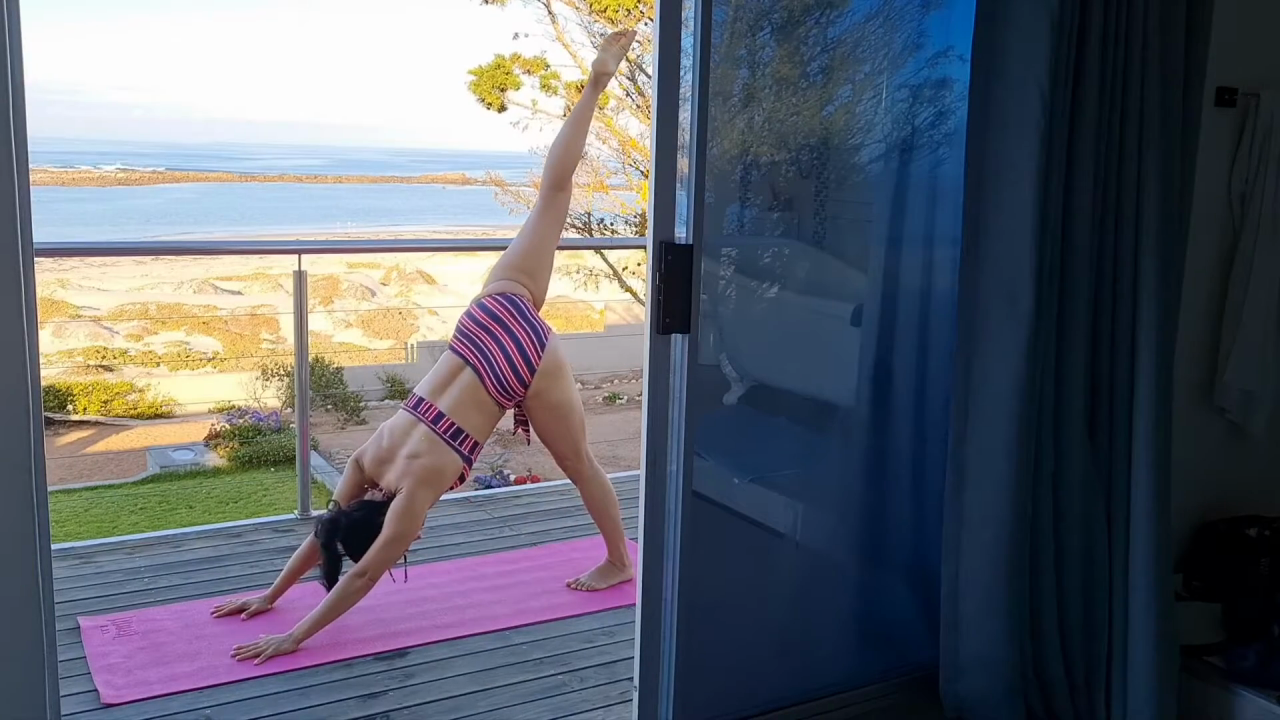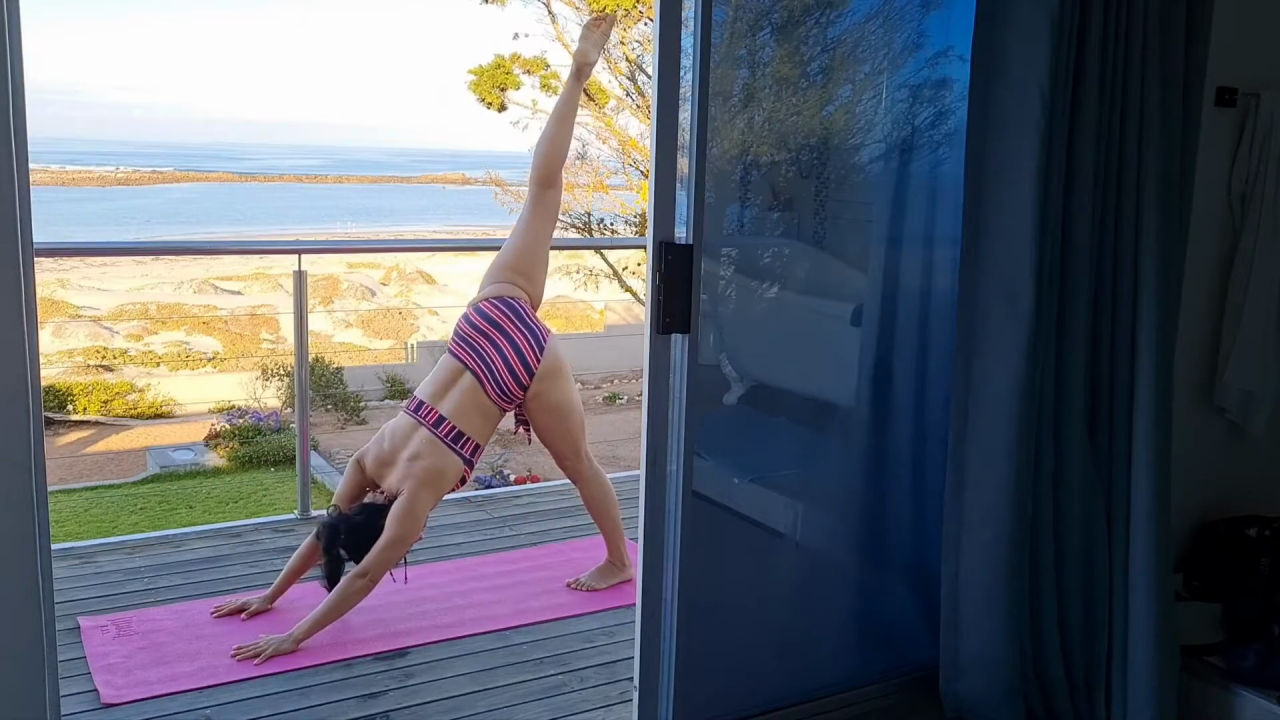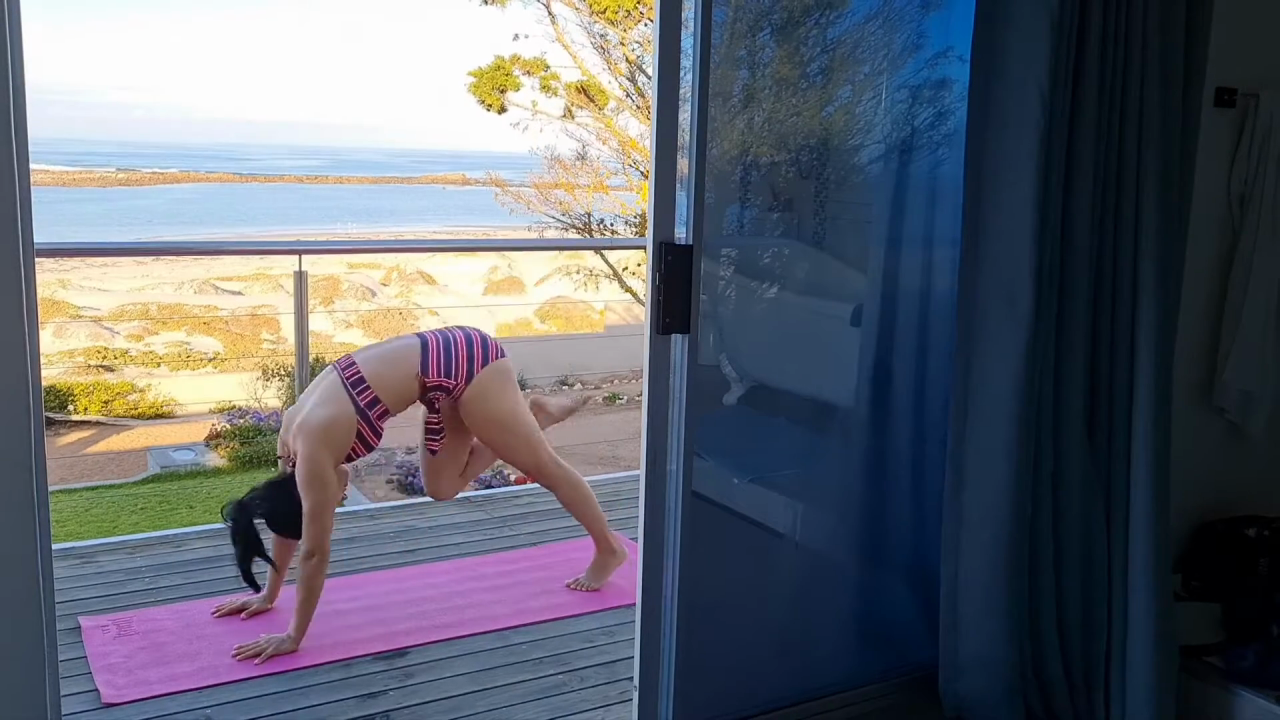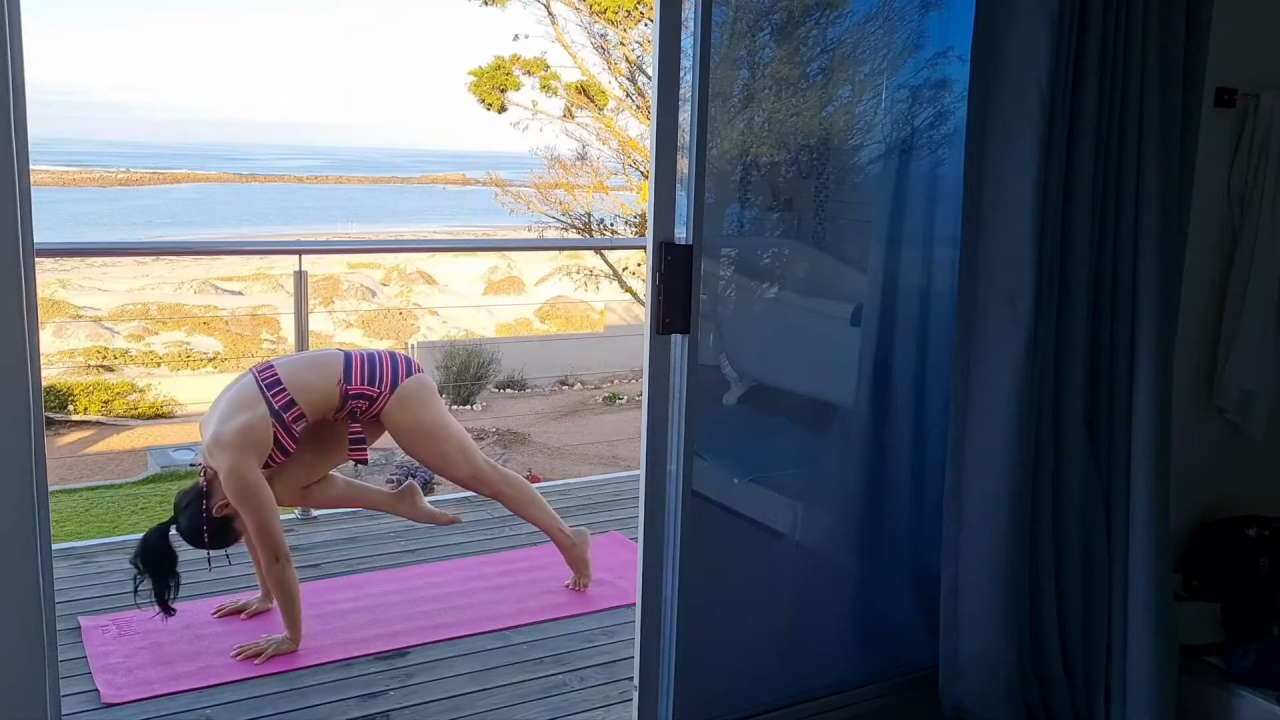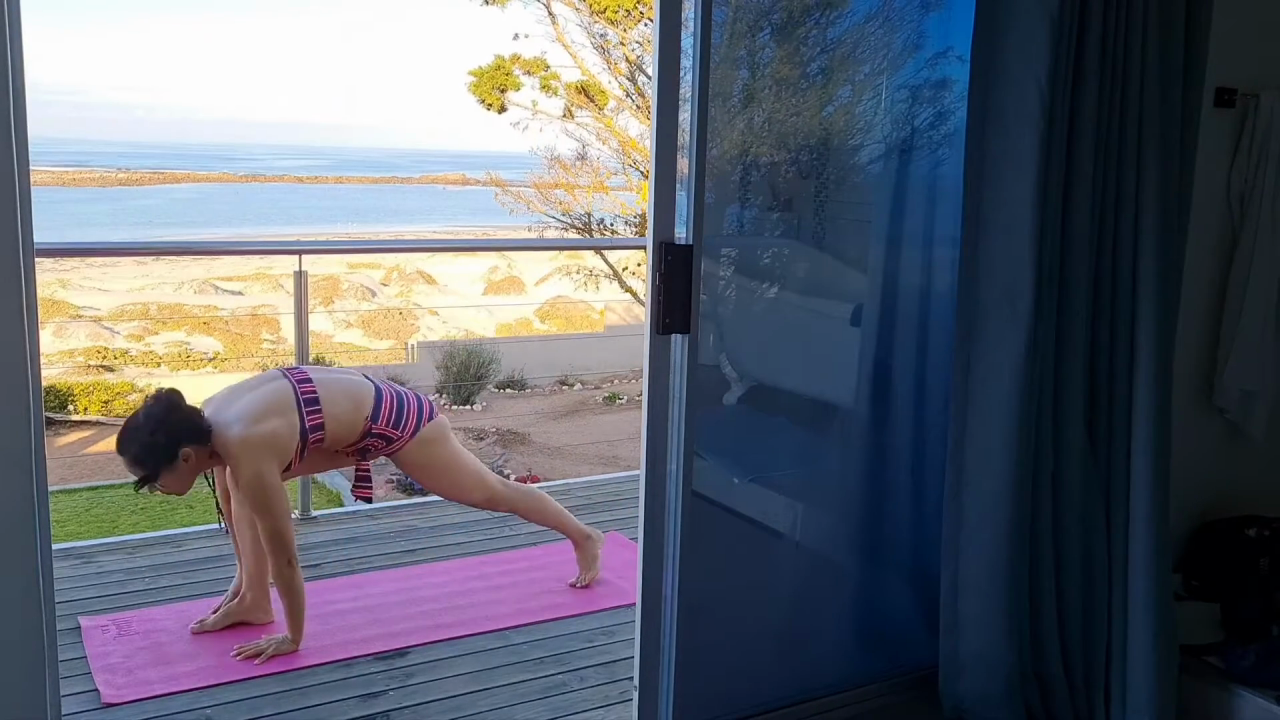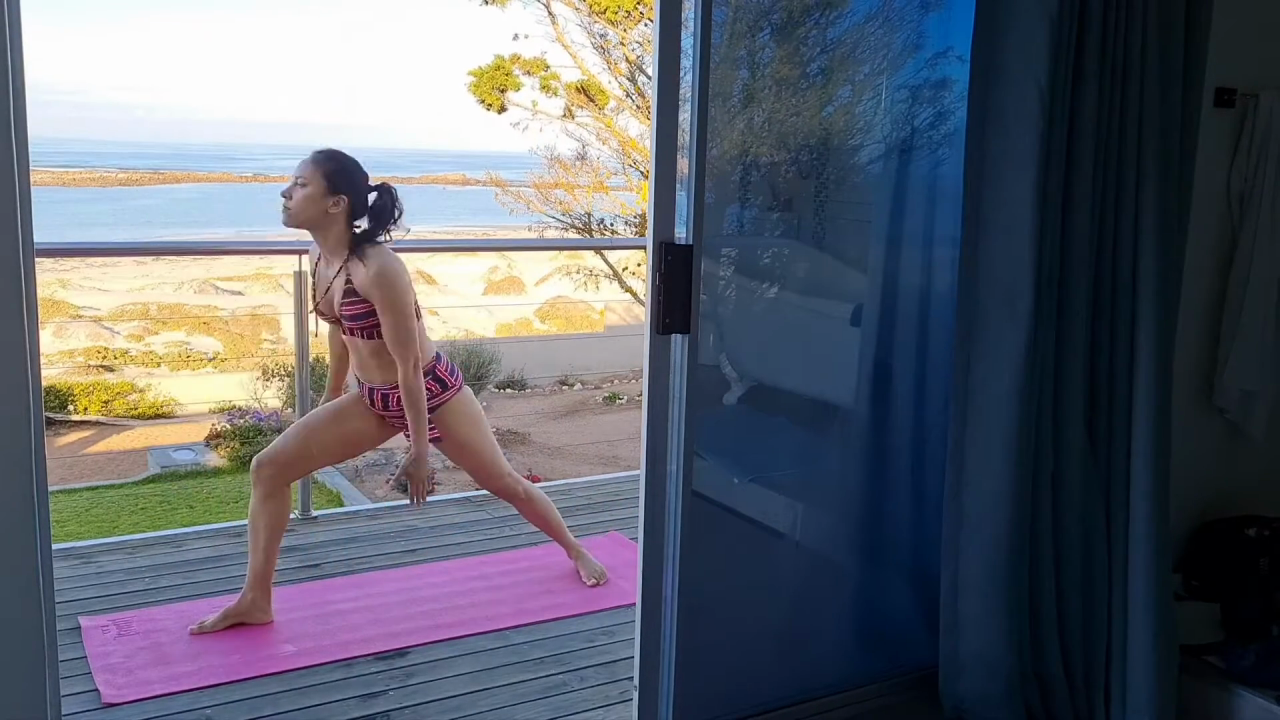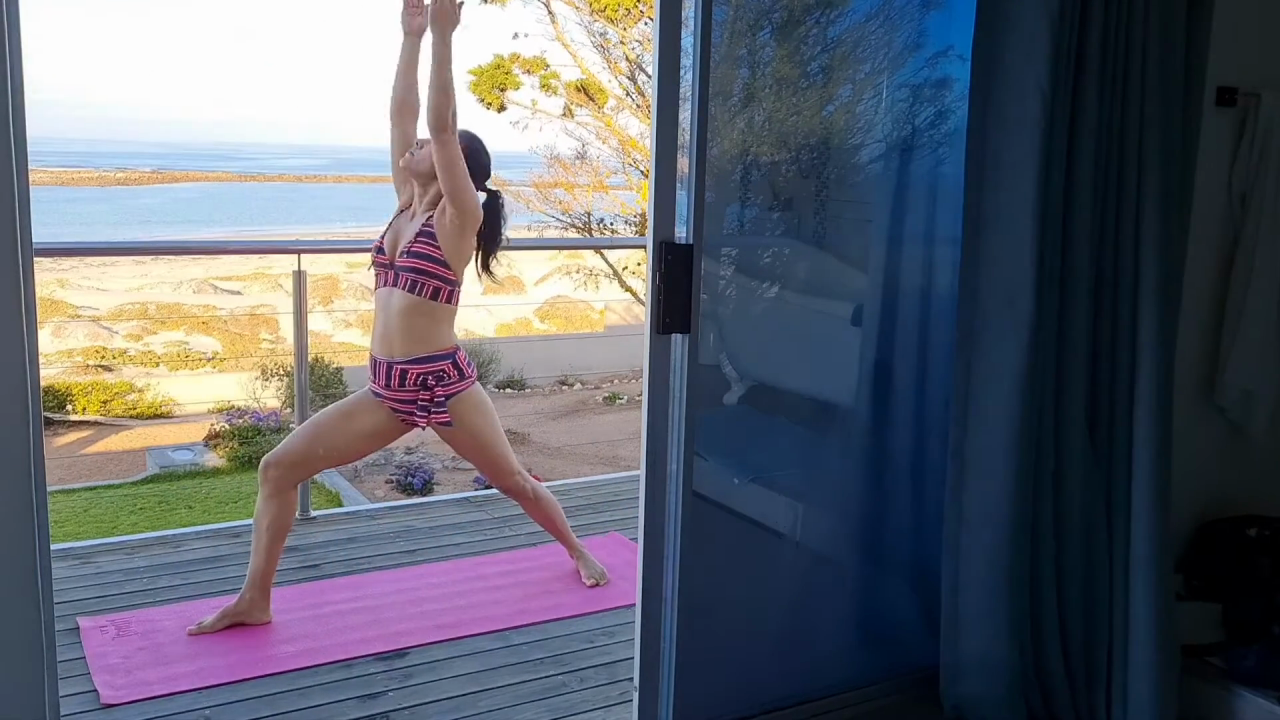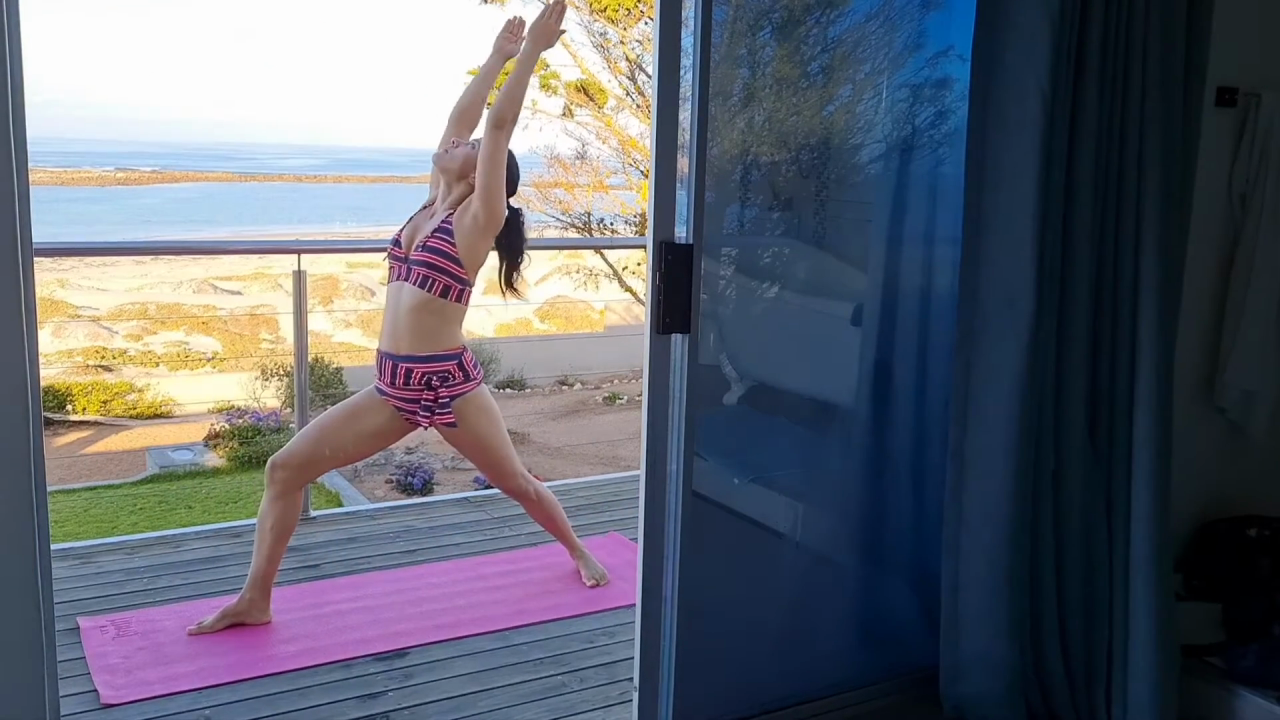
dt=0.4s
person 1, frame 1
left shoulder: (413, 488)
right shoulder: (373, 457)
left elbow: (361, 576)
right elbow: (325, 533)
left wrist: (292, 638)
right wrist: (268, 596)
left hip: (518, 353)
right hip: (497, 320)
left knee: (578, 464)
right knee: (552, 194)
left ankle: (620, 563)
right ankle: (594, 85)
person 1, frame 2
left shoulder: (415, 489)
right shoulder: (372, 461)
left elbow: (364, 576)
right elbow: (325, 531)
left wrist: (293, 637)
right wrist: (268, 596)
left hip: (520, 356)
right hip: (491, 324)
left knee: (578, 467)
right knee: (542, 196)
left ankle: (620, 563)
right ankle: (575, 85)
person 1, frame 3
left shoulder: (312, 452)
right shoulder: (293, 433)
left elbow: (313, 552)
right elbow: (292, 530)
left wrist: (295, 637)
right wrist: (267, 595)
left hip: (458, 360)
right hip: (442, 358)
left knee: (540, 466)
right knee: (443, 488)
left ankle: (609, 549)
right ankle: (533, 411)
person 1, frame 4
left shoulder: (231, 462)
right shoulder: (215, 441)
left elbow: (275, 552)
right elbow: (257, 520)
left wrist: (292, 637)
right wrist: (265, 594)
left hip: (380, 383)
right hip: (363, 389)
left knee: (478, 474)
right knee: (282, 485)
left ankle: (570, 540)
right ankle: (401, 502)
person 1, frame 5
left shoulder: (246, 452)
right shoulder: (206, 422)
left elbow: (284, 554)
right elbow: (233, 504)
left wrist: (293, 636)
right wrist: (245, 581)
left hip: (397, 419)
right hip: (358, 411)
left knee: (488, 492)
left ankle: (583, 538)
right ankle: (252, 601)
person 1, frame 6
left shoulder: (373, 263)
right shoulder: (322, 255)
left elbow: (411, 362)
left wrist: (417, 450)
right wrist: (330, 400)
left hip: (430, 390)
right hip: (371, 398)
left knee: (507, 485)
right knee: (269, 467)
left ankle: (576, 552)
right ankle: (256, 603)
person 1, frame 7
left shoulder: (459, 217)
right shoulder: (407, 206)
left elbow: (444, 127)
right elbow: (400, 120)
left hip: (444, 384)
right hip: (387, 389)
left knee: (514, 482)
right knee: (278, 468)
left ankle: (578, 552)
right ankle: (255, 600)
person 1, frame 8
left shoulder: (482, 218)
right shoulder: (431, 206)
left elbow: (498, 127)
right elbow: (461, 118)
left wrist: (531, 54)
right wrist: (497, 57)
left hip: (449, 383)
right hip: (392, 387)
left knee: (516, 483)
right knee: (285, 469)
left ankle: (579, 552)
right ankle: (255, 599)
